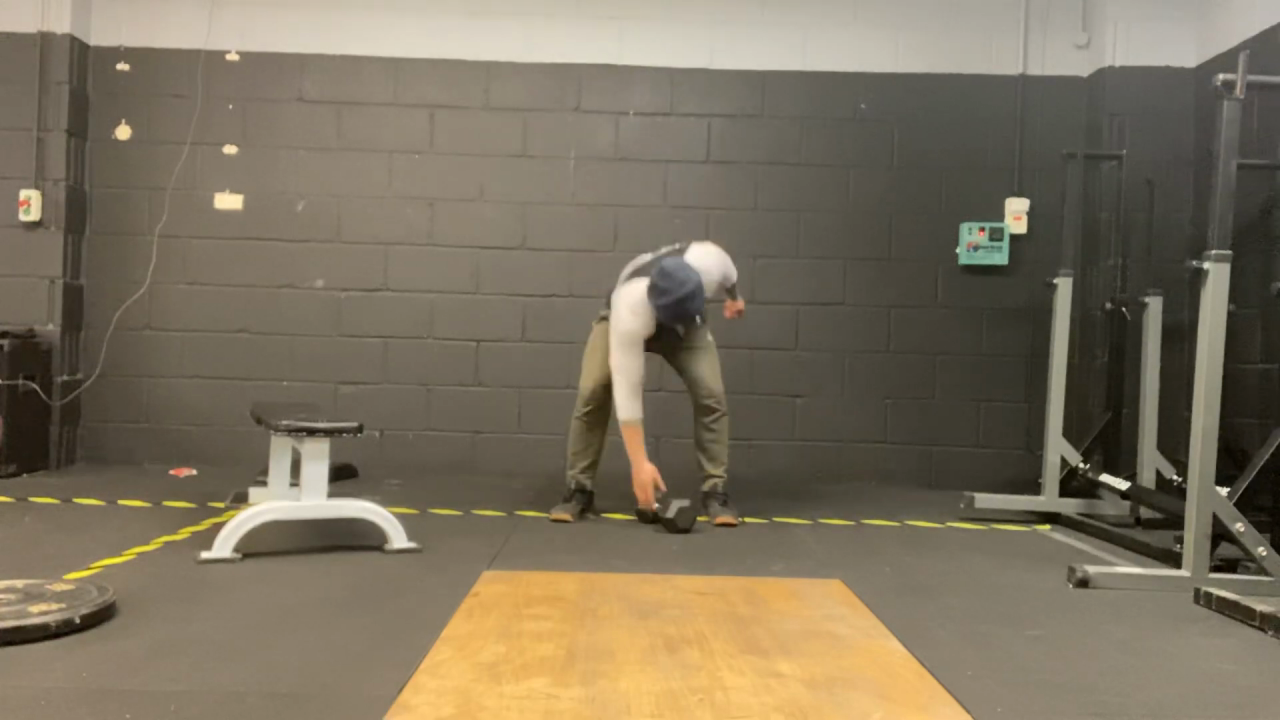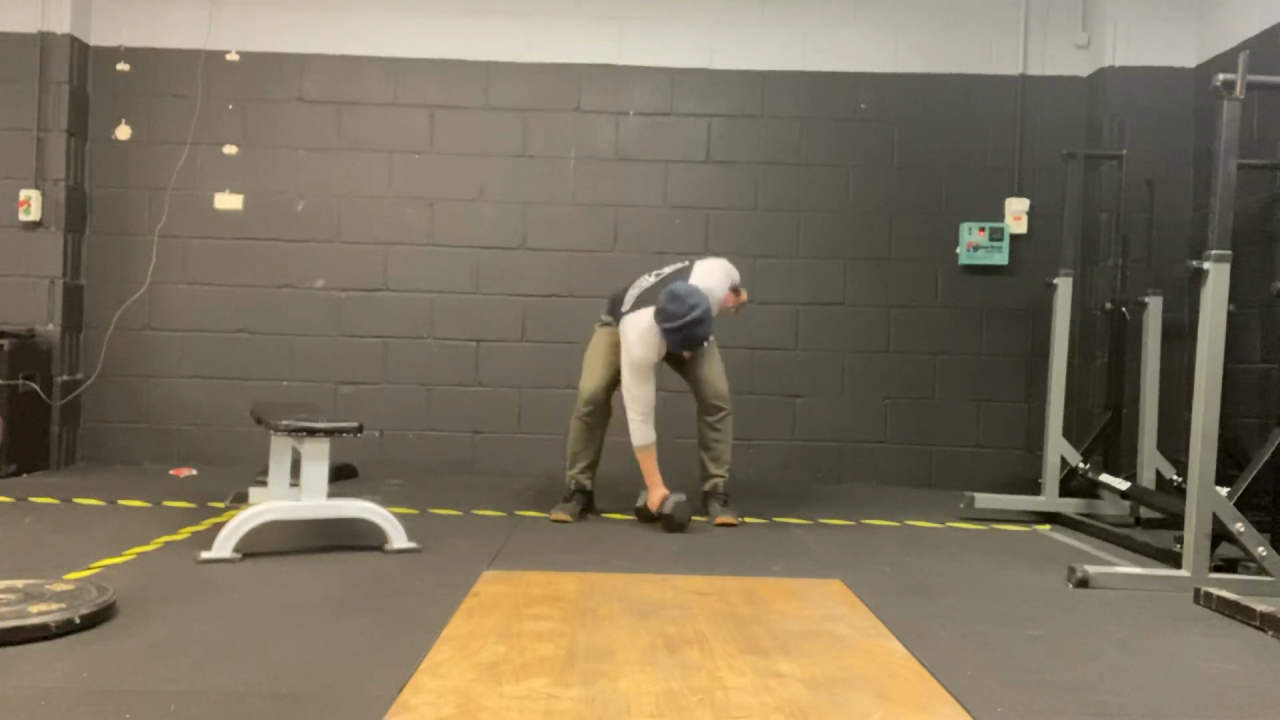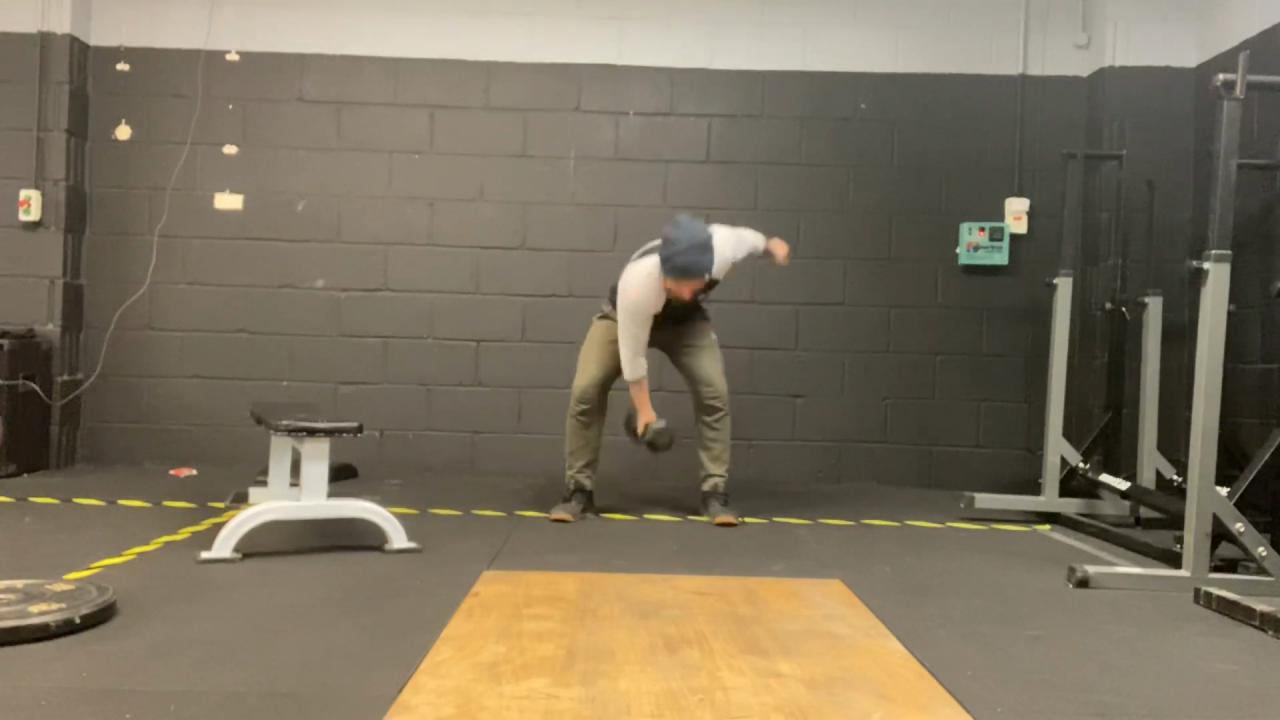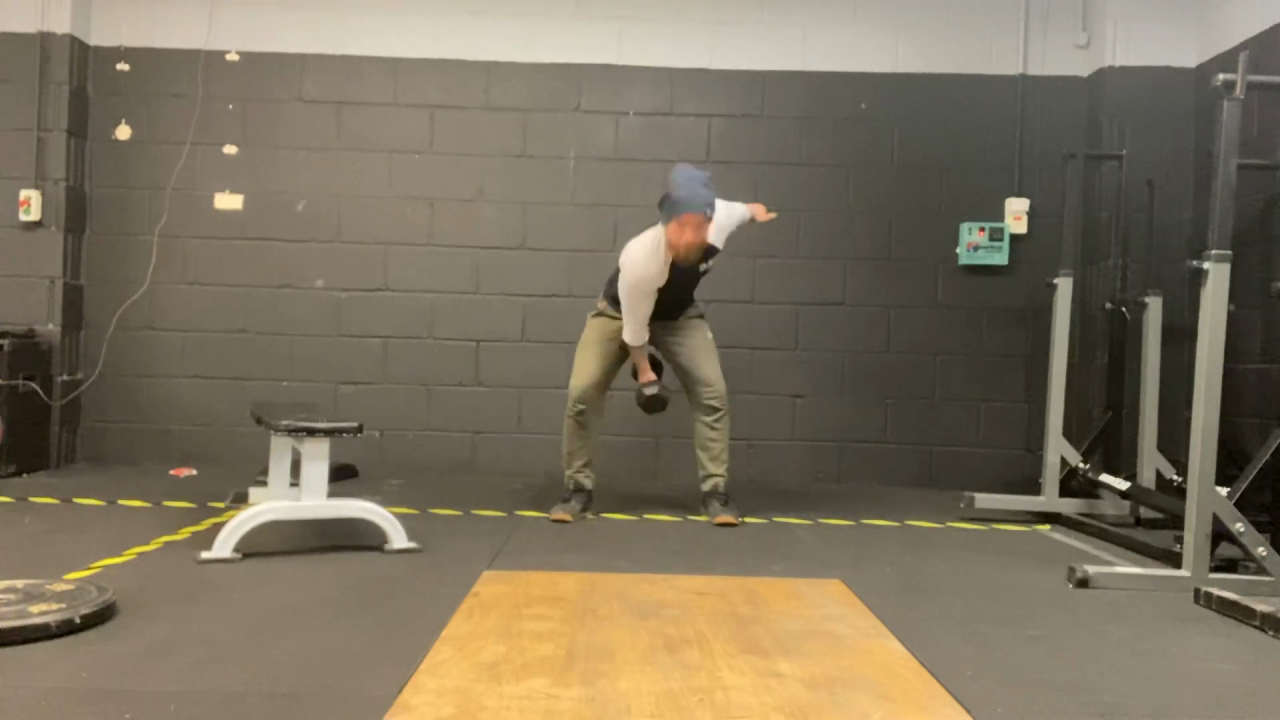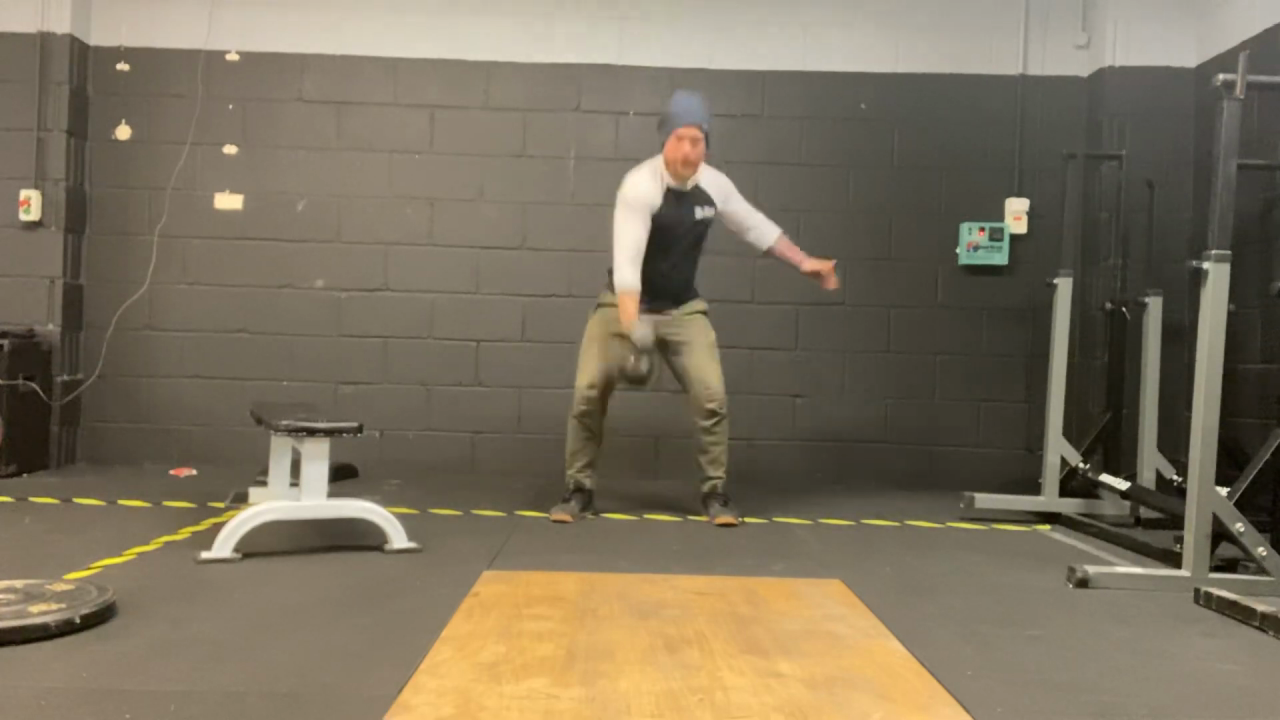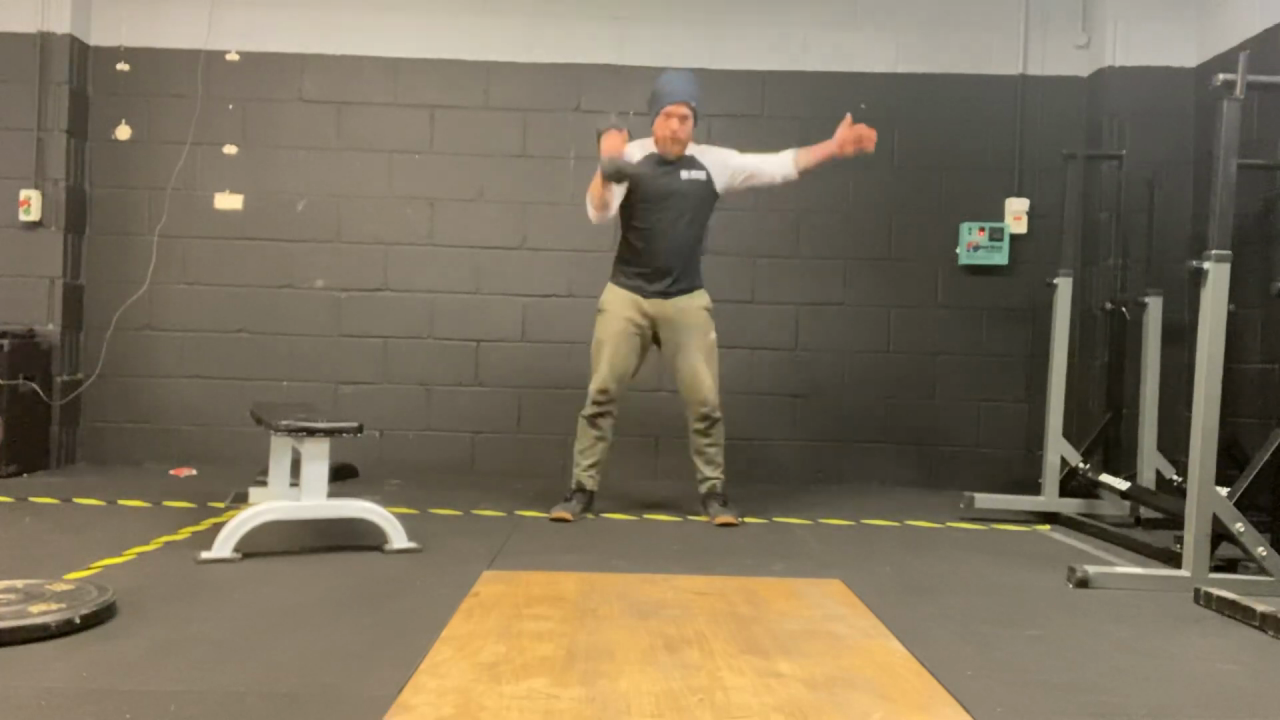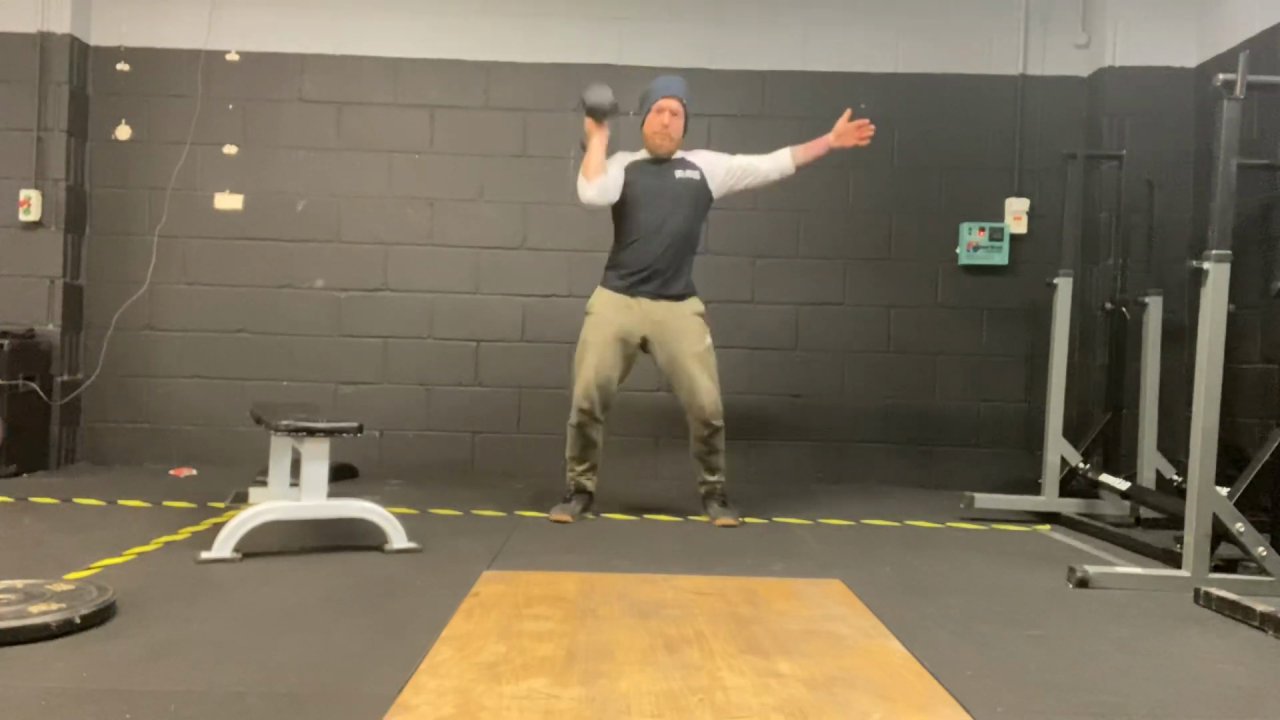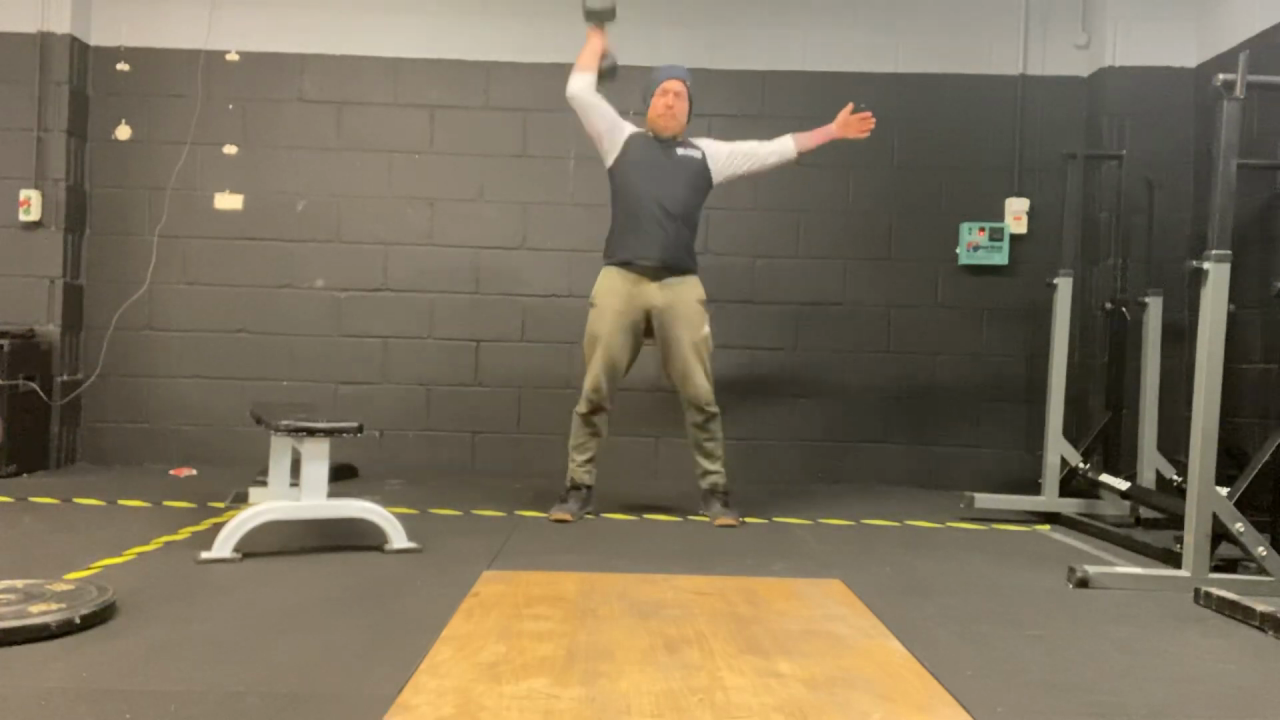
dt=0.3s
person 1, frame 1
left shoulder: (709, 263)
right shoulder: (629, 308)
right elbow: (627, 397)
left wrist: (734, 297)
right wrist: (641, 464)
left hip: (686, 323)
right hip: (626, 323)
left knee: (711, 395)
right knee: (592, 393)
left ankle: (715, 492)
right ankle: (579, 490)
person 1, frame 2
left shoulder: (712, 282)
right shoulder: (638, 337)
left elbow: (728, 271)
right elbow: (640, 416)
left wrist: (737, 289)
right wrist: (654, 484)
left hip: (688, 328)
right hip: (619, 325)
left knee: (716, 396)
right knee: (592, 395)
left ankle: (715, 493)
right ankle: (579, 491)
person 1, frame 3
left shoulder: (723, 244)
right shoulder: (637, 283)
left elbow: (751, 238)
right elbow: (632, 352)
left wrist: (772, 245)
right wrist: (644, 409)
left hip: (686, 321)
right hip: (622, 318)
left knee: (713, 392)
right knee: (586, 390)
left ankle: (715, 492)
right ankle: (579, 490)
person 1, frame 4
left shoulder: (718, 217)
right shoulder: (641, 258)
right elbow: (634, 324)
left wrist: (753, 210)
right wrist: (643, 367)
left hip: (680, 315)
right hip: (620, 315)
left knee: (711, 393)
right knee: (584, 392)
left ankle: (715, 493)
right ankle: (578, 489)
person 1, frame 5
left shoulder: (714, 184)
right shoulder: (640, 184)
left elbow: (756, 228)
right elbow: (626, 263)
left wrist: (804, 262)
right wrist: (630, 327)
left hip: (684, 310)
right hip: (623, 303)
left knee: (710, 397)
right knee: (589, 392)
left ankle: (715, 492)
right ankle: (578, 490)
person 1, frame 6
left shoulder: (713, 162)
right shoulder: (629, 154)
left elbow: (777, 166)
right elbow: (597, 213)
left wrist: (833, 147)
right wrist: (606, 165)
left hip: (686, 300)
right hip: (626, 296)
left knee: (704, 400)
right knee: (602, 393)
left ankle: (713, 491)
right ankle: (582, 489)
person 1, frame 7
left shoulder: (705, 166)
right shoulder: (623, 165)
left elbow: (771, 165)
right elbow: (591, 194)
left wrist: (829, 141)
right wrist: (597, 138)
left hip: (677, 305)
right hip: (615, 300)
left knee: (707, 406)
right knee: (587, 397)
left ankle: (713, 493)
right ankle: (579, 490)
person 1, frame 8
left shoulder: (705, 152)
right shoulder: (624, 141)
left elbow: (772, 150)
right elbow: (580, 93)
left wrist: (831, 131)
right wrist: (596, 40)
left hip: (680, 289)
right hip: (620, 283)
left knee: (699, 398)
right knee: (595, 393)
left ankle: (714, 491)
right ankle: (577, 488)
